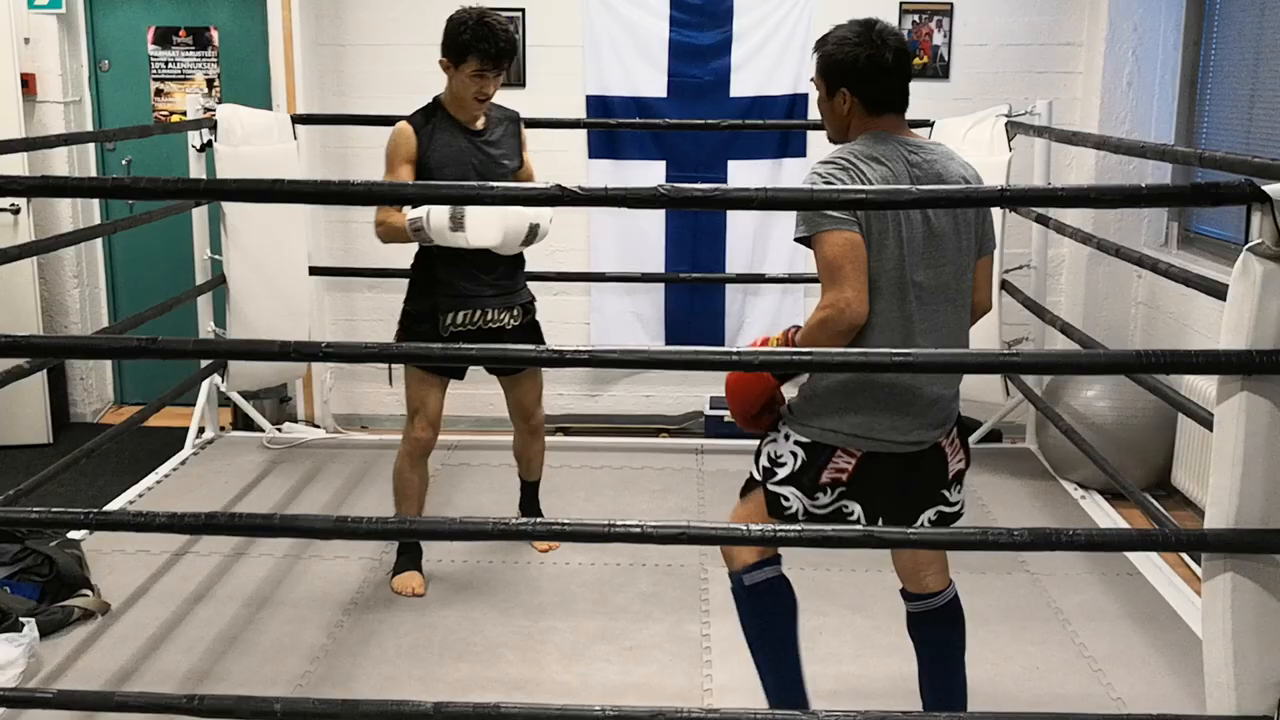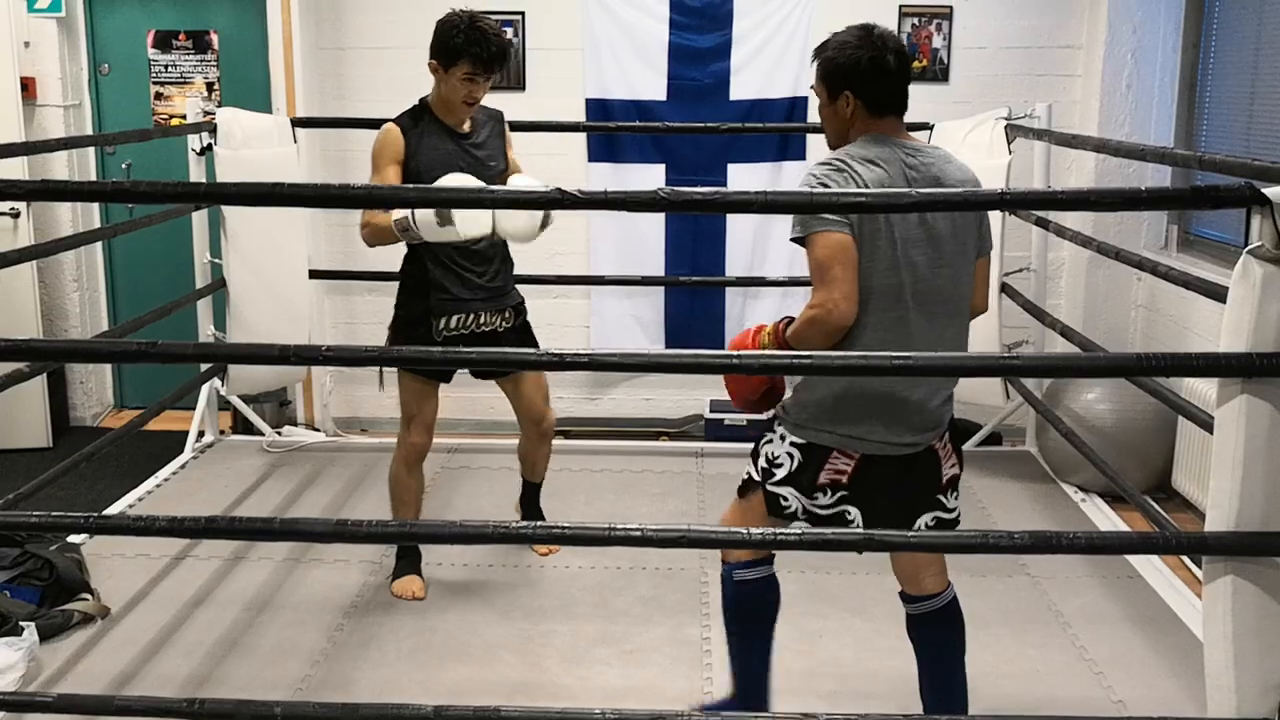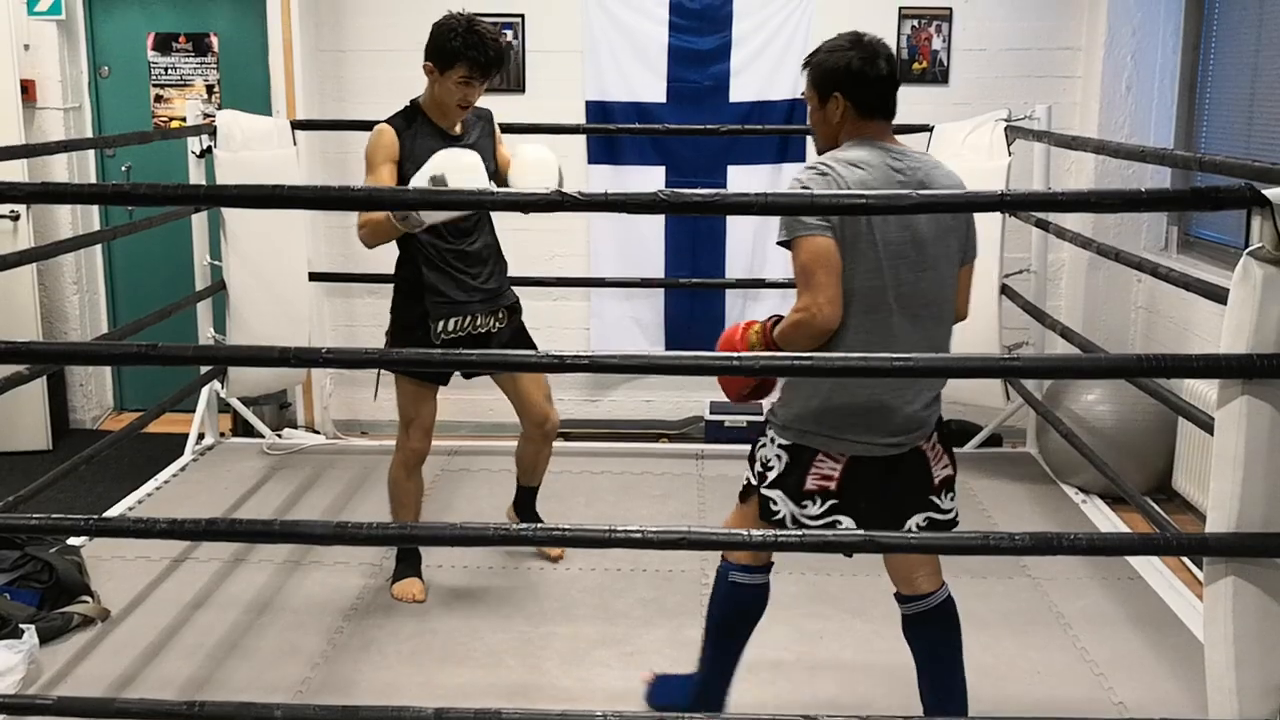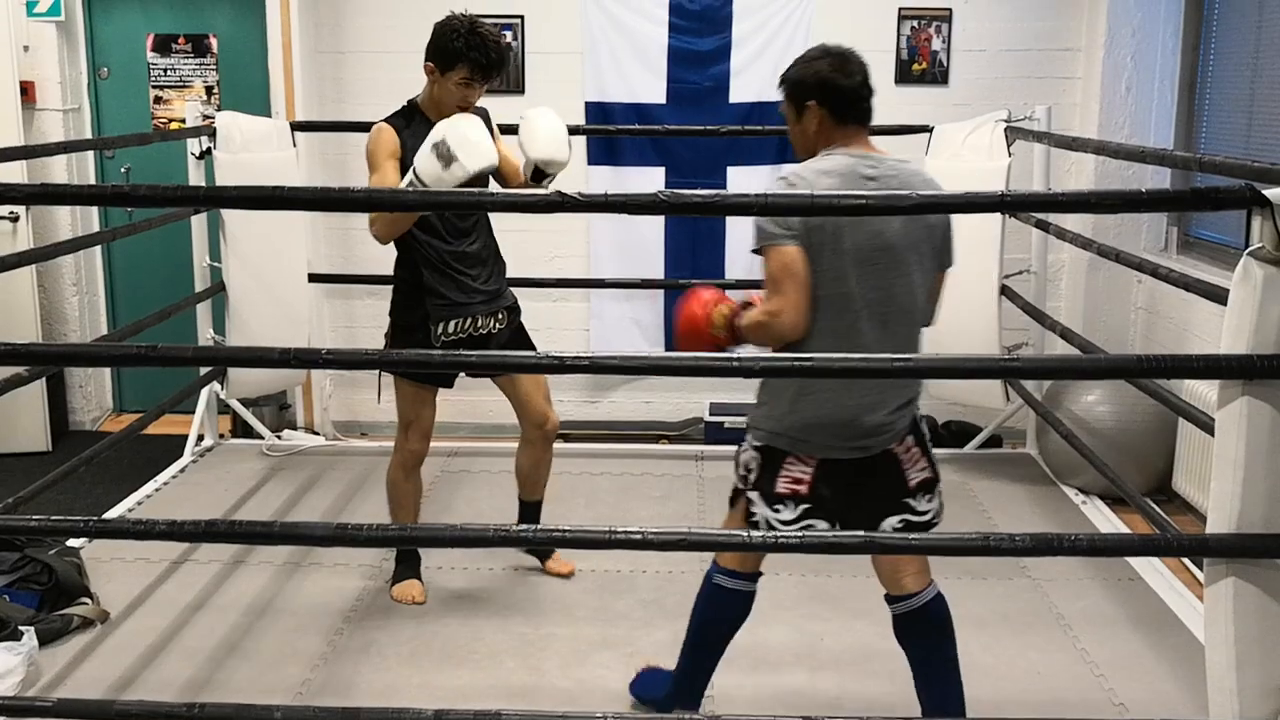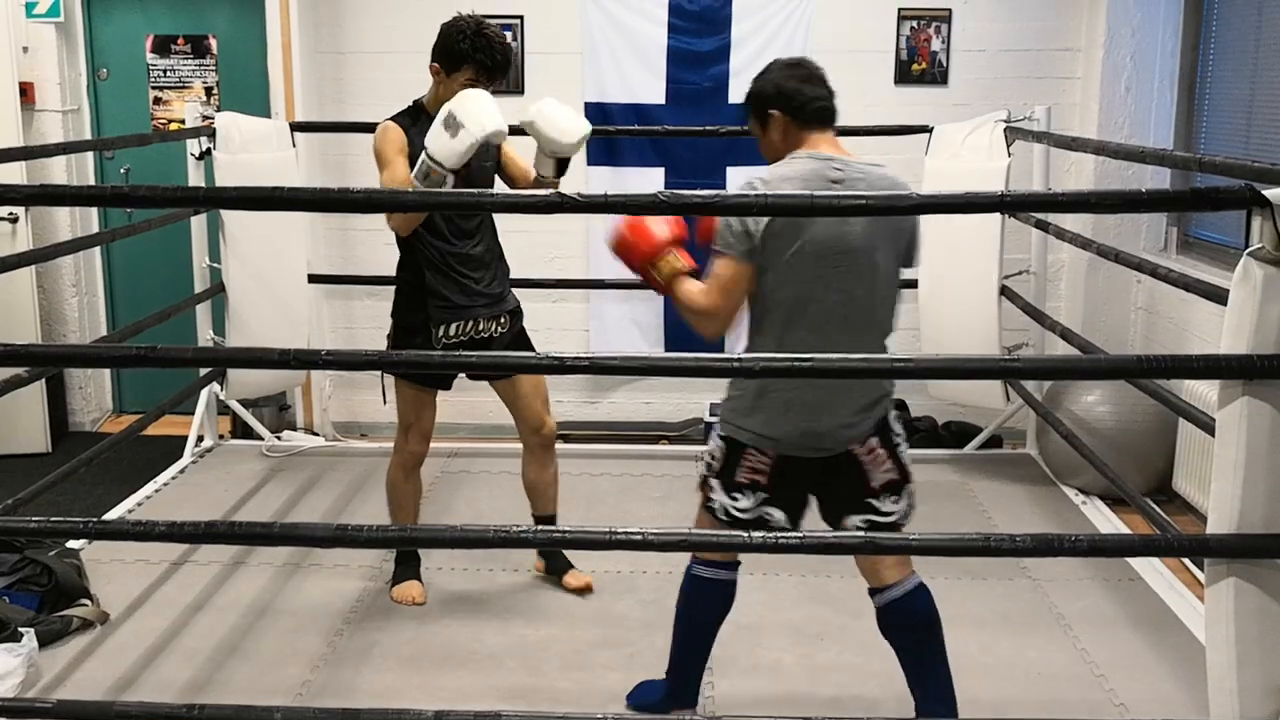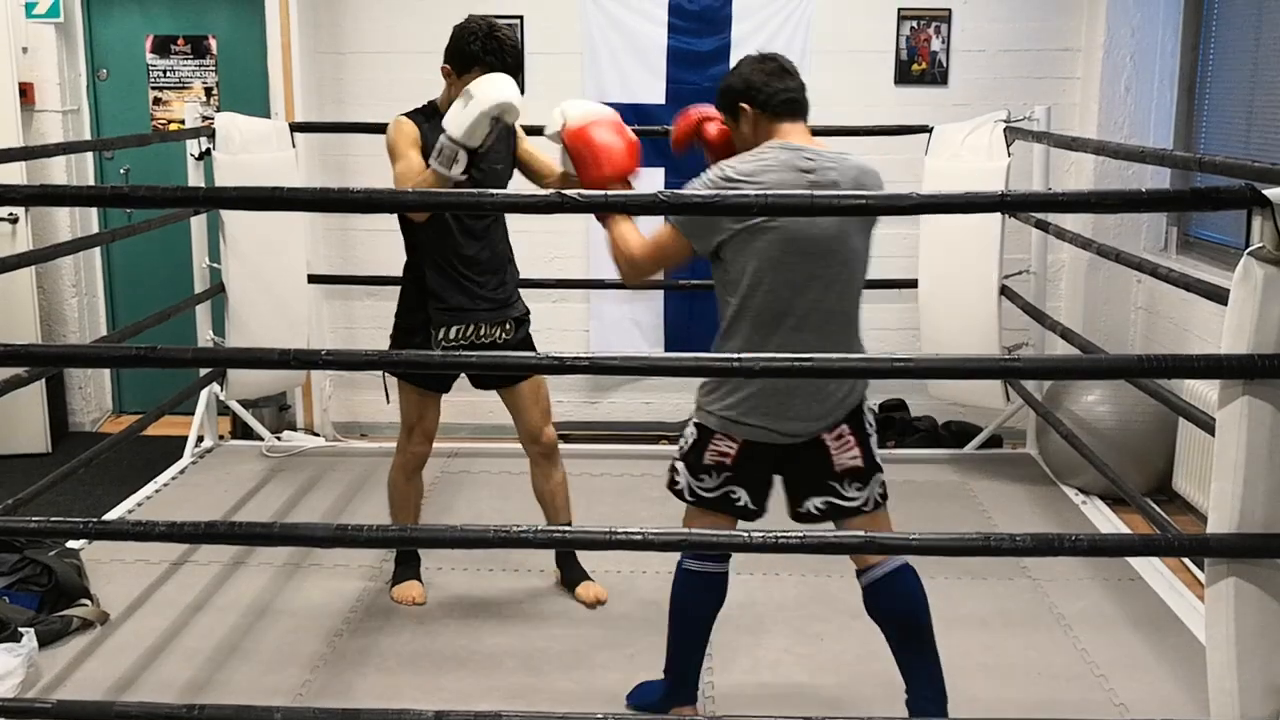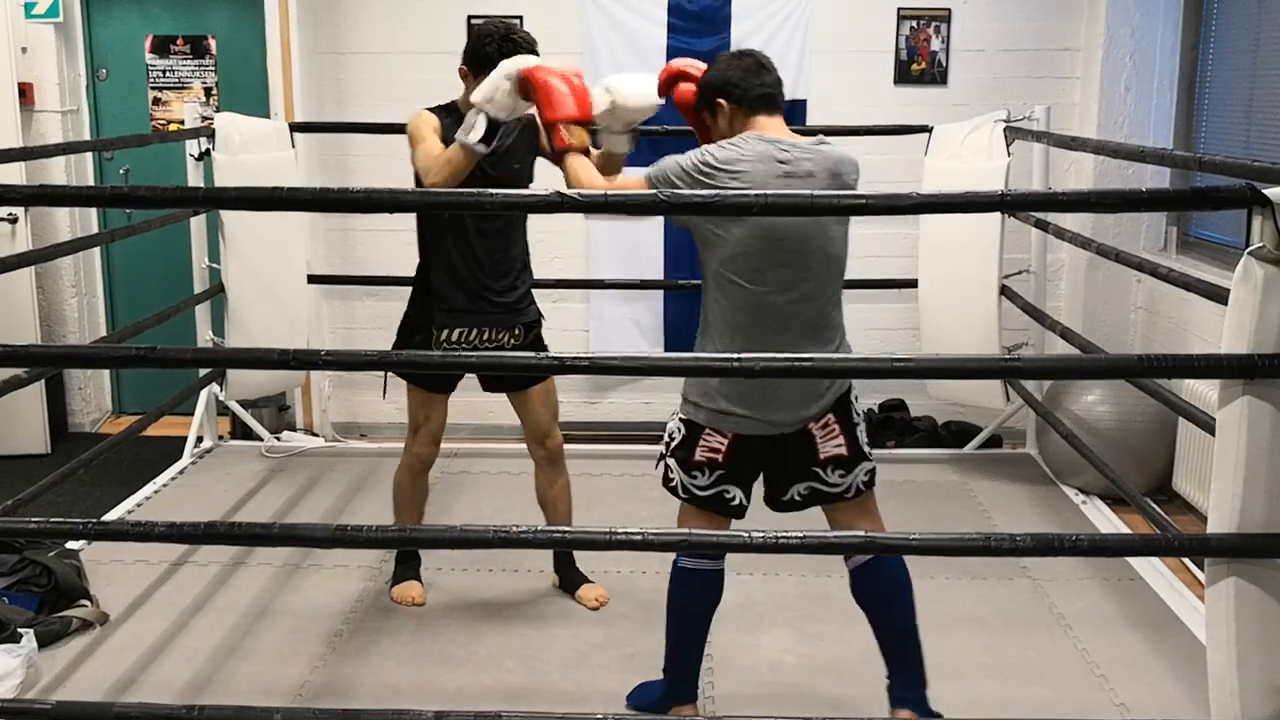
dt=0.1s
person 1, frame 1
left shoulder: (838, 174)
right shoulder: (962, 176)
left elbow: (846, 309)
right elbow: (978, 300)
left wrist: (782, 354)
left hip: (841, 423)
right hip: (930, 420)
left knee: (746, 545)
right knee: (926, 577)
left ankle: (791, 712)
right ankle: (948, 710)
person 1, frame 2
left shoulder: (835, 177)
right shoulder: (961, 179)
left elbow: (834, 310)
right elbow: (975, 302)
left wrist: (775, 343)
left hip: (838, 425)
right hip: (924, 423)
left knee: (741, 539)
right knee: (925, 579)
person 1, frame 3
left shoulder: (821, 181)
right shoulder: (947, 185)
left elbow: (819, 314)
right elbow: (956, 307)
left wrist: (765, 342)
left hip: (822, 424)
right hip: (913, 422)
left knee: (748, 547)
right knee: (919, 578)
person 1, frame 4
left shoulder: (796, 190)
right shoulder: (924, 191)
left elbow: (787, 322)
right elbow: (923, 308)
left wrist: (732, 327)
left hip: (797, 429)
right hip: (890, 425)
left knee: (739, 558)
right knee: (908, 580)
person 1, frame 5
left shoulder: (762, 193)
right shoulder: (895, 195)
left elbow: (713, 318)
left wrist: (672, 275)
left hip: (767, 422)
right hip: (862, 418)
left knee: (715, 550)
right knee: (890, 571)
person 1, frame 6
left shoulder: (730, 182)
right shoulder: (863, 179)
left elbow: (640, 261)
left hip: (740, 410)
right hip: (833, 405)
left knee: (704, 544)
right knee: (876, 552)
person 1, frame 7
left shoulder: (711, 166)
right shoulder: (840, 165)
left elbow: (605, 189)
left wrist: (569, 135)
right wrist: (707, 98)
left hip: (728, 402)
right hip: (821, 395)
left knee: (701, 540)
right knee: (865, 533)
person 2, frame 1
left shoulder: (510, 124)
right shoulder: (412, 134)
right elbow: (386, 226)
left wrist: (533, 220)
right wrist: (430, 223)
left hip: (508, 299)
right hip: (439, 305)
left knee: (530, 421)
right knee: (421, 435)
left ankle: (529, 504)
right ankle: (408, 552)
person 2, frame 2
left shoulder: (495, 125)
right shoulder: (399, 136)
left elbow: (518, 192)
right elbow: (371, 229)
left wrist: (532, 209)
right wrist: (416, 221)
left hip: (498, 302)
right hip: (429, 309)
left knee: (541, 421)
right knee: (415, 440)
left ankle: (530, 506)
right ankle: (408, 555)
person 2, frame 3
left shoulder: (483, 125)
right shoulder: (391, 136)
left elbow: (512, 186)
right elbow: (369, 232)
right wrist: (417, 202)
left hip: (492, 300)
right hip: (425, 310)
left knee: (544, 420)
right knee: (414, 443)
left ankle: (524, 511)
right ankle: (408, 558)
person 2, frame 4
left shoulder: (479, 124)
right shoulder: (391, 134)
left elbow: (517, 184)
right elbow: (383, 228)
left wrist: (542, 166)
right wrist: (426, 176)
left hip: (491, 301)
right hip: (425, 311)
left knee: (543, 422)
right knee: (413, 444)
left ankle: (531, 530)
right ankle: (406, 559)
person 2, frame 5
left shoulder: (486, 126)
right shoulder: (396, 133)
left elbow: (530, 185)
right elbow: (402, 220)
left wrist: (556, 156)
right wrist: (442, 156)
left hip: (493, 306)
right hip: (427, 313)
left knee: (541, 430)
right knee: (412, 445)
left ankle: (550, 550)
right ankle: (407, 560)
person 2, frame 6
left shoulder: (503, 125)
right shoulder: (409, 129)
left elbow: (556, 181)
right elbow: (417, 204)
right wrist: (459, 138)
left hip: (500, 311)
right hip: (432, 315)
left knee: (543, 440)
right knee: (414, 446)
left ankle: (567, 561)
right ankle: (406, 560)
person 2, frame 7
left shoulder: (533, 126)
right shoulder: (430, 124)
left elbow: (596, 169)
right elbow: (437, 180)
left wrist: (620, 132)
right wrist: (484, 119)
left hip: (512, 315)
right hip: (441, 316)
left knee: (547, 445)
right knee: (422, 449)
left ankle: (566, 566)
right ankle: (407, 561)
